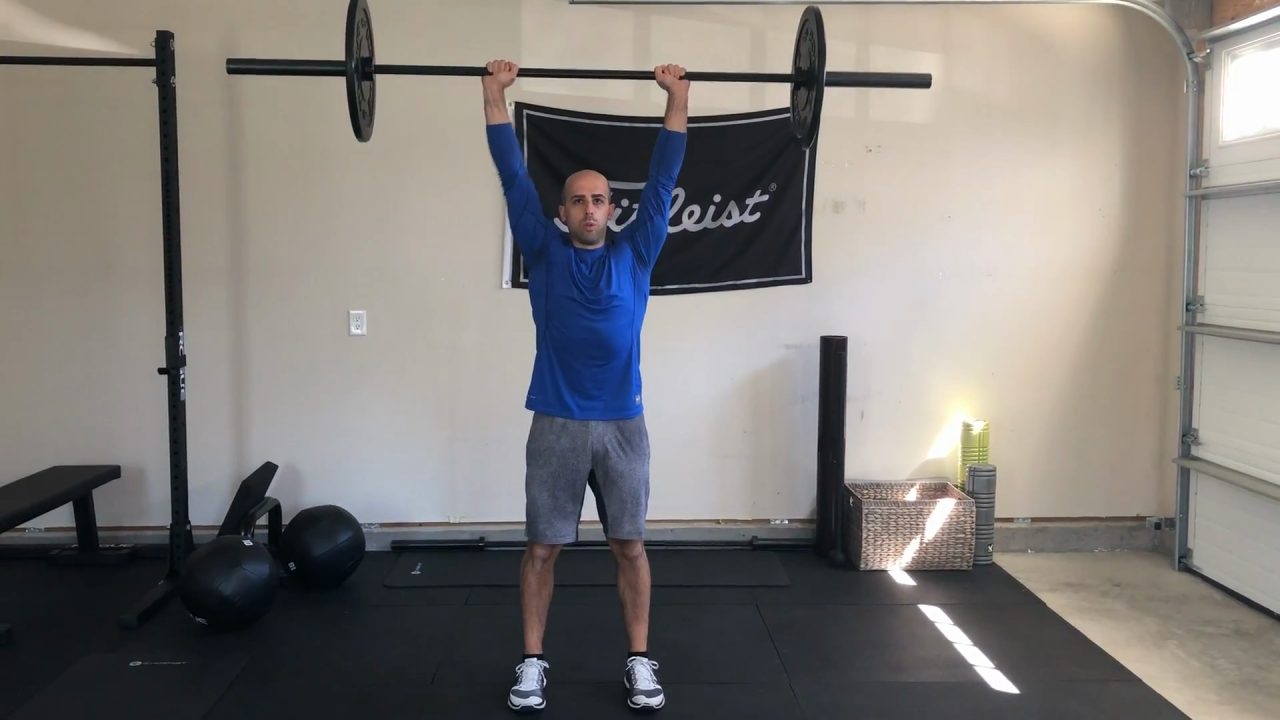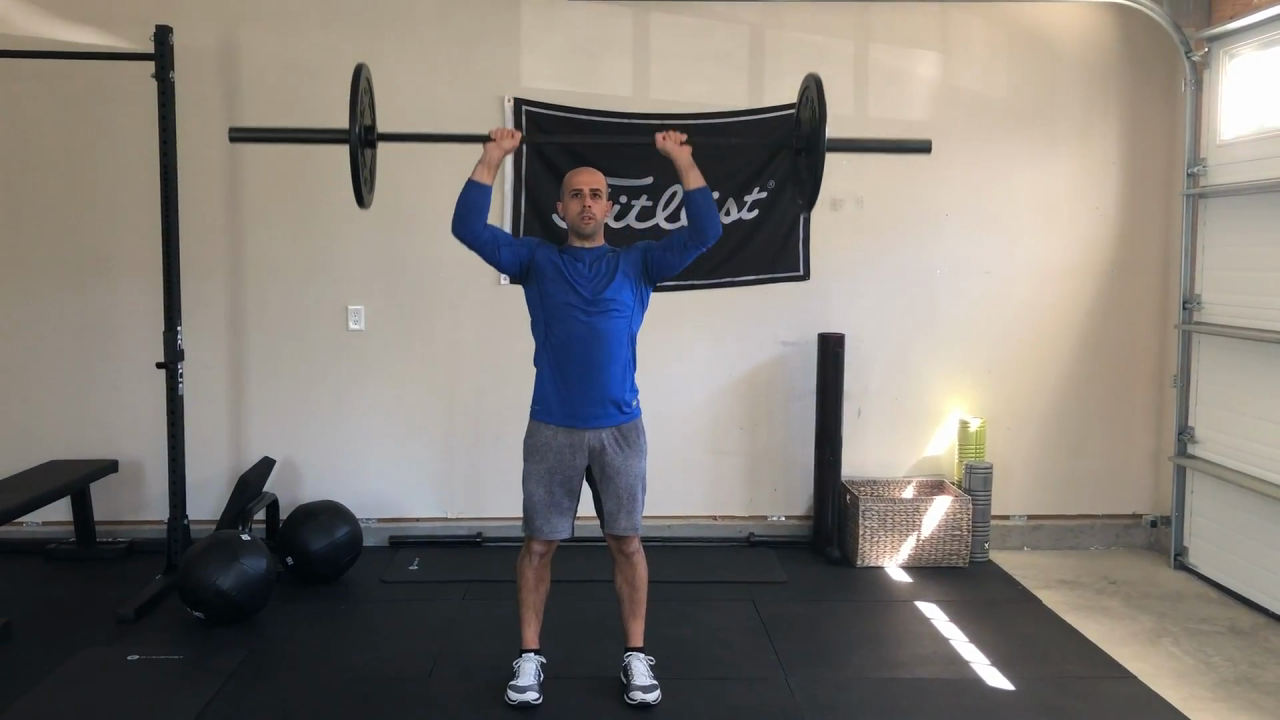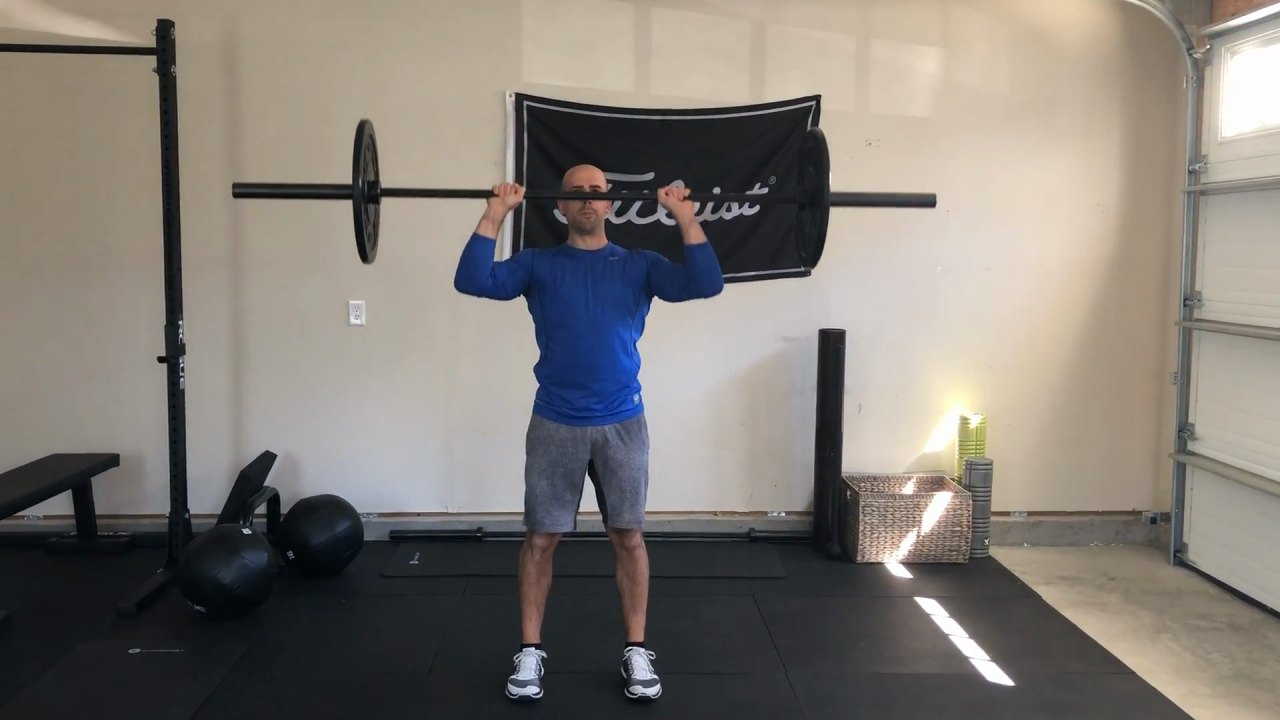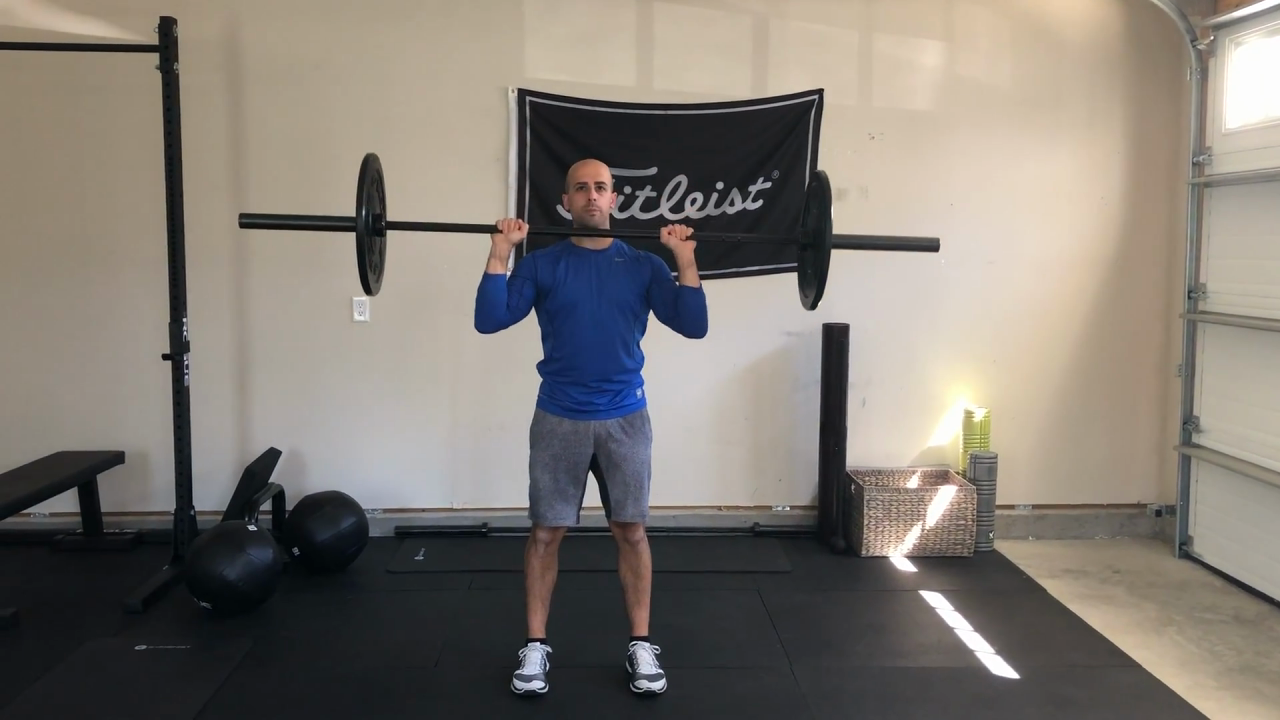
dt=0.5s
person 1, frame 1
left shoulder: (635, 254)
right shoulder: (542, 251)
left elbow: (662, 177)
right elbow: (512, 173)
left wrist: (677, 96)
right wrist: (494, 92)
left hip: (623, 427)
right hip: (556, 428)
left knee: (630, 547)
right knee: (541, 549)
left ankle: (639, 662)
right ankle: (532, 661)
person 1, frame 2
left shoulder: (638, 261)
right shoulder: (536, 259)
left elbow: (705, 231)
right elbow: (468, 228)
left wrist: (682, 160)
right wrist: (492, 157)
left hip: (620, 429)
right hip: (552, 429)
left knee: (626, 542)
right knee: (538, 545)
left ankle: (635, 657)
right ankle: (529, 657)
person 1, frame 3
left shoulder: (640, 265)
right shoulder: (537, 263)
left elbow: (706, 283)
right elbow: (472, 281)
left wrist: (684, 216)
right wrist: (494, 214)
left hip: (623, 423)
right hip: (554, 424)
left knee: (628, 536)
right knee: (540, 538)
left ankle: (636, 652)
right ankle: (529, 652)
person 1, frame 4
left shoulder: (644, 265)
right shoulder: (540, 264)
left elbow: (694, 326)
right elbow: (488, 320)
left wrist: (686, 259)
right wrist: (499, 254)
left hip: (625, 418)
right hip: (558, 418)
left knee: (631, 531)
right knee: (545, 533)
left ankle: (640, 646)
right ankle: (534, 647)
